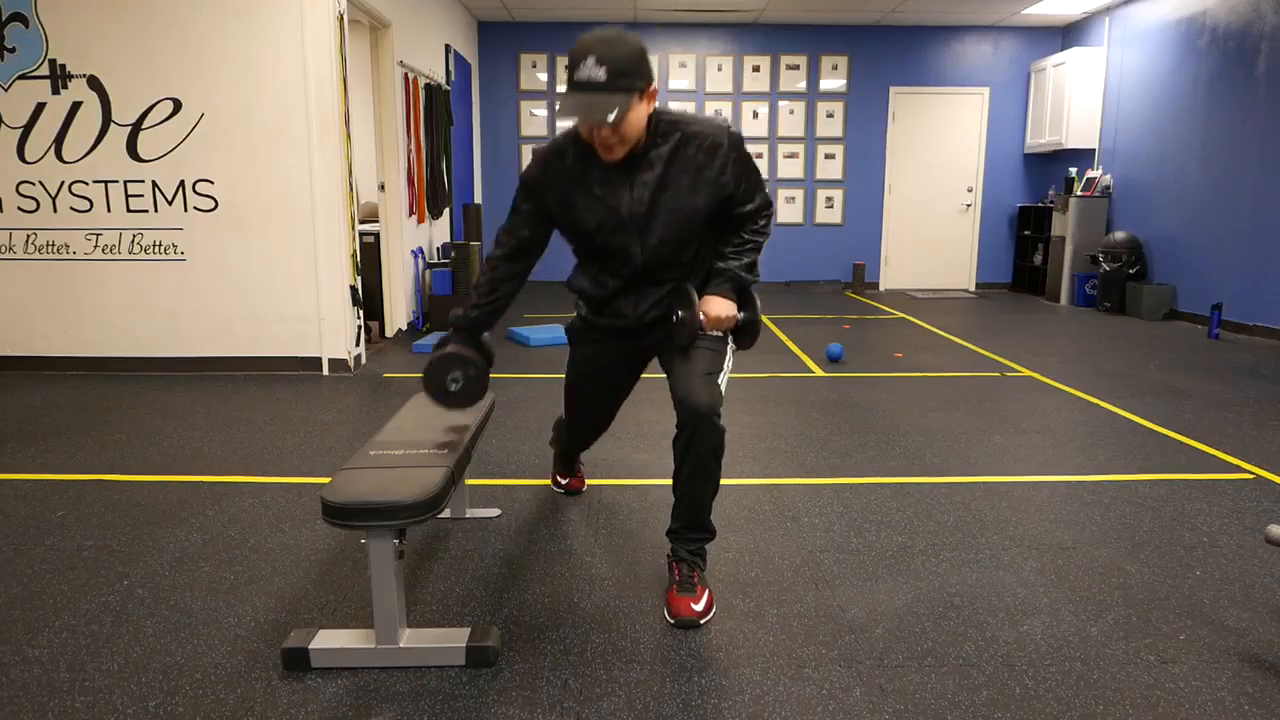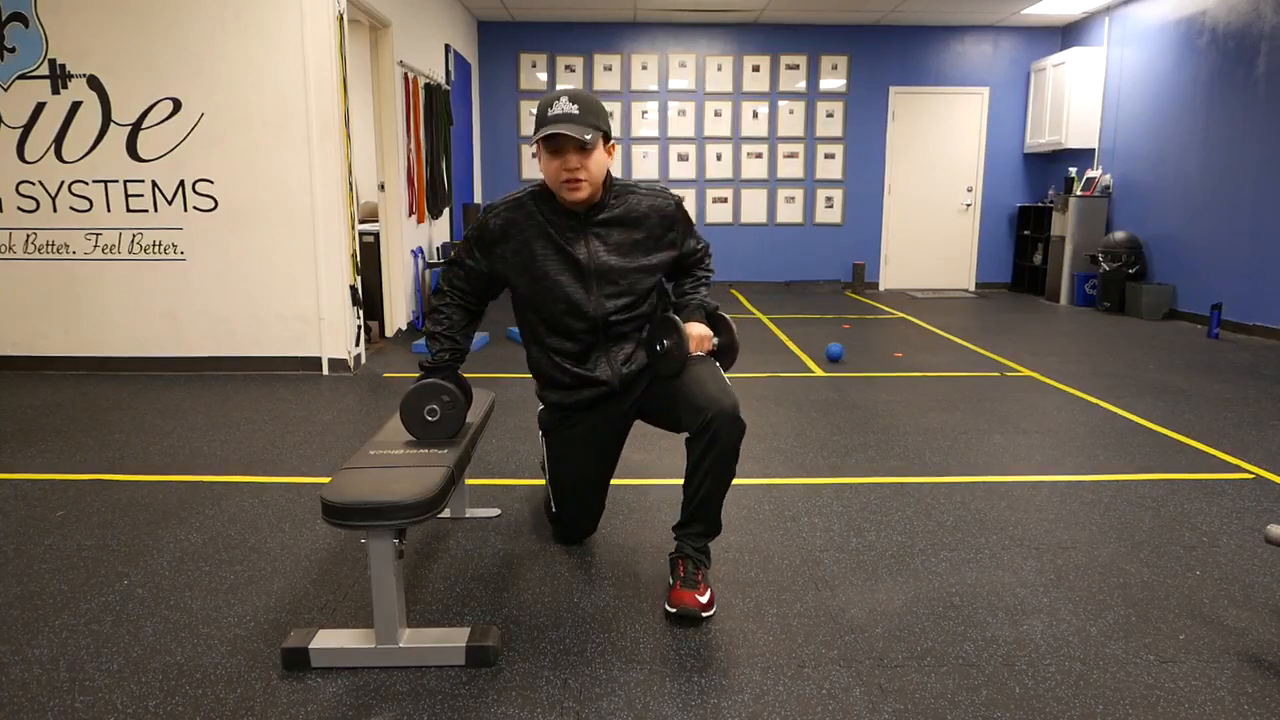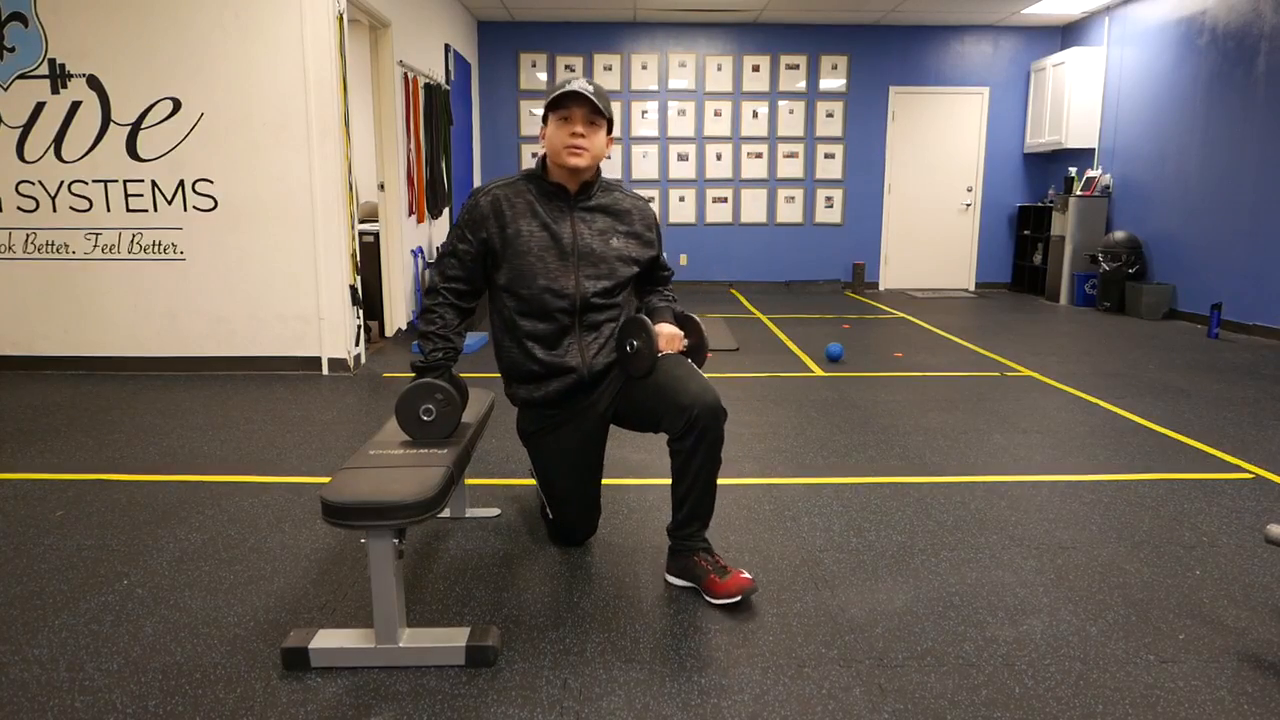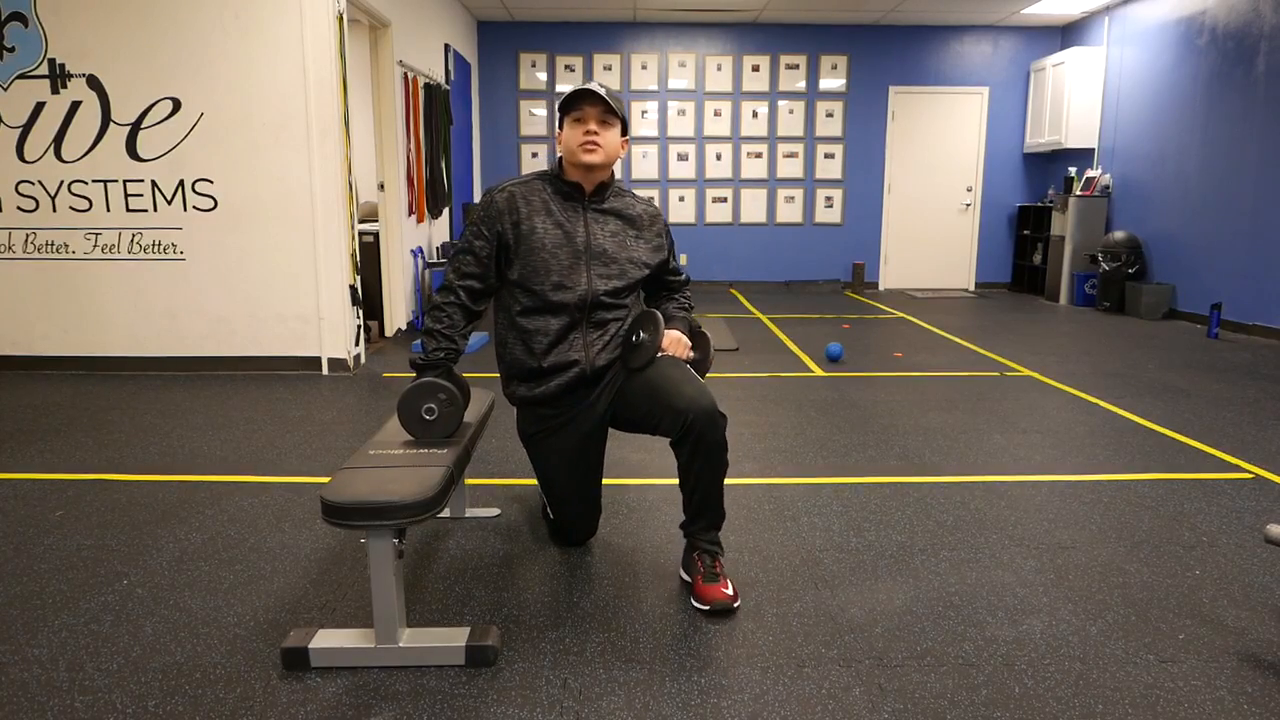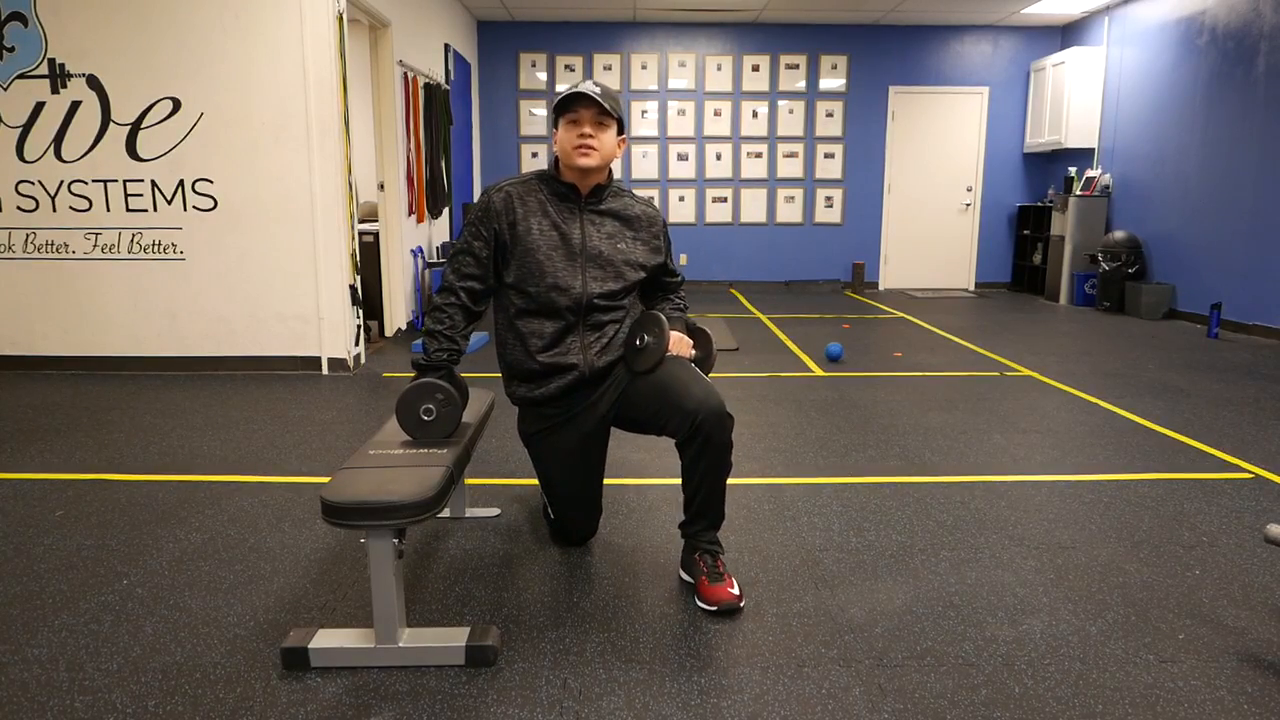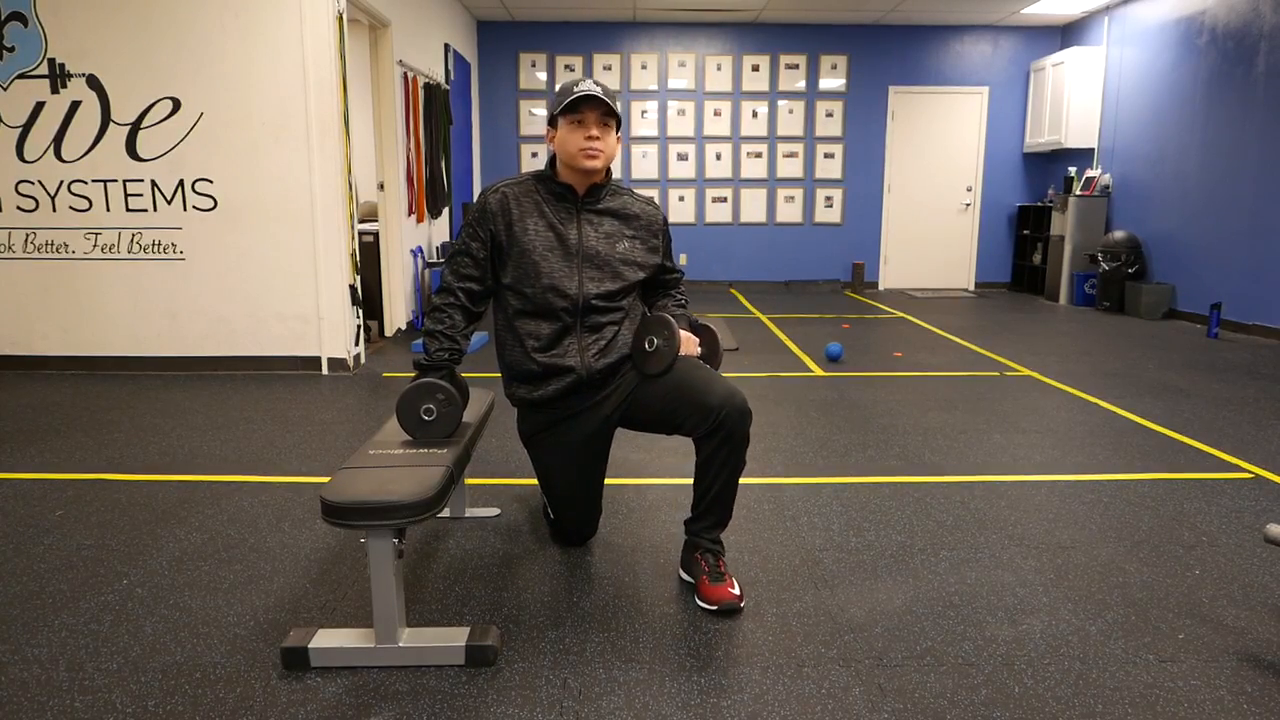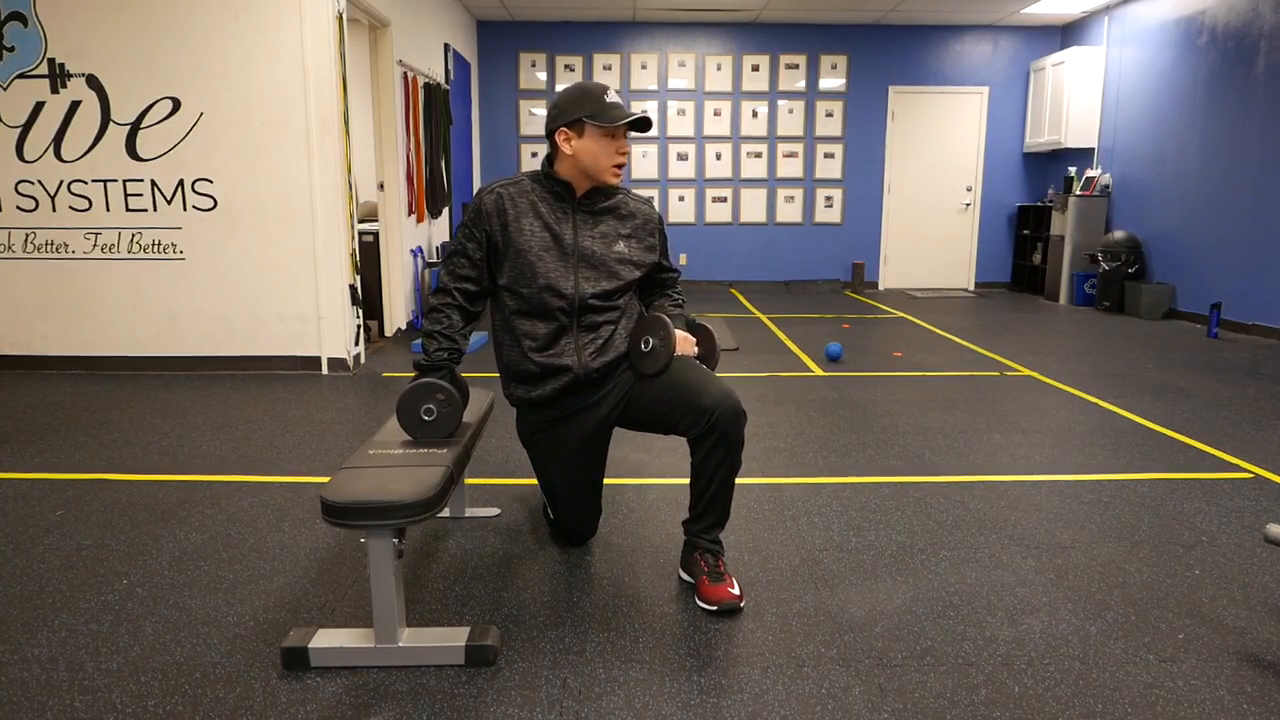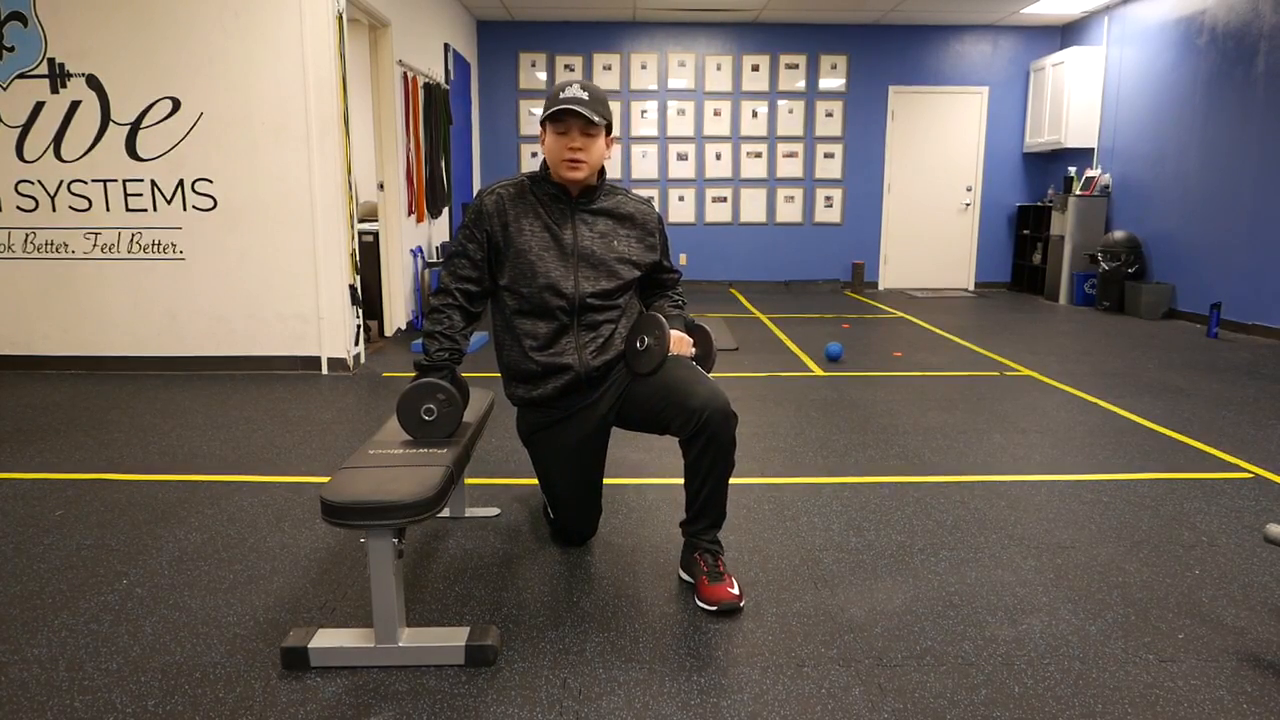
dt=0.5s
person 1, frame 1
left shoulder: (709, 145)
right shoulder: (554, 166)
left elbow: (752, 214)
right elbow: (513, 251)
left wrist: (724, 286)
right wrist: (469, 330)
left hip: (690, 307)
right hip: (605, 317)
left knee: (700, 411)
right knee: (582, 426)
left ankle: (688, 558)
right ankle: (561, 454)
person 1, frame 2
left shoulder: (656, 209)
right shoulder: (505, 224)
left elbow: (695, 261)
right elbow: (456, 295)
left wrist: (694, 315)
right wrist: (440, 373)
left hip: (654, 358)
right hip: (574, 389)
left knee: (721, 414)
right knee: (573, 526)
left ankle: (690, 555)
right ankle: (554, 446)
person 1, frame 3
left shoulder: (634, 213)
right shoulder: (495, 206)
left elbow: (656, 280)
right elbow: (449, 292)
left wrist: (663, 320)
right wrist: (433, 372)
left hip: (623, 361)
right hip: (546, 390)
left knee: (702, 407)
right knee: (572, 529)
left ankle: (688, 550)
right ankle: (556, 471)
person 1, frame 4
left shoulder: (644, 218)
right shoulder: (508, 205)
left elbow: (671, 286)
right elbow: (461, 291)
left wrist: (676, 326)
right wrist: (434, 370)
left hip: (626, 364)
right hip: (547, 390)
left knee: (700, 413)
right knee: (572, 530)
left ankle: (702, 549)
right ankle: (561, 476)
person 1, frame 5
left shoulder: (643, 218)
right shoulder: (505, 204)
left elbow: (665, 288)
right elbow: (460, 292)
left wrist: (674, 327)
right wrist: (435, 373)
left hip: (627, 365)
right hip: (548, 391)
left knee: (708, 413)
right knee: (573, 530)
left ankle: (701, 550)
right ankle: (563, 476)
person 1, frame 6
left shoulder: (643, 216)
right shoulder: (502, 206)
left elbow: (666, 285)
right elbow: (459, 293)
left wrist: (678, 326)
right wrist: (435, 374)
left hip: (629, 369)
right hip: (549, 397)
left knee: (727, 410)
right knee: (573, 531)
left ankle: (702, 549)
right ankle: (563, 479)
person 1, frame 7
left shoulder: (639, 216)
right shoulder: (499, 206)
left elbow: (662, 286)
right elbow: (456, 293)
left wrist: (675, 327)
right wrist: (435, 374)
left hip: (628, 368)
right hip: (546, 396)
left knee: (721, 409)
right knee: (573, 530)
left ankle: (702, 550)
right ankle: (564, 478)
person 1, frame 8
left shoulder: (637, 216)
right shoulder: (498, 207)
left elbow: (663, 285)
right elbow: (457, 294)
left wrist: (673, 325)
right wrist: (436, 373)
left hip: (627, 367)
right hip: (547, 395)
left knee: (711, 411)
right knee: (573, 529)
left ankle: (701, 550)
right ankle: (564, 476)
